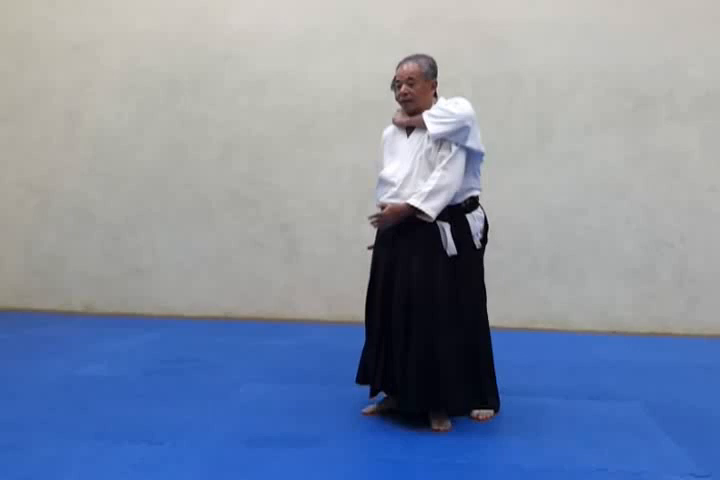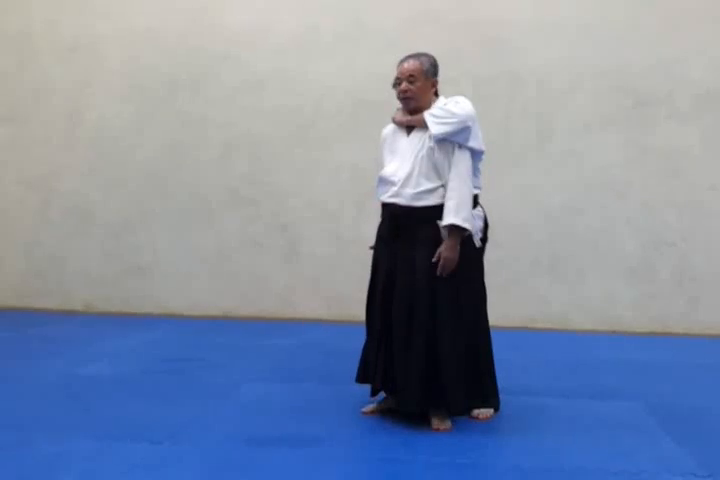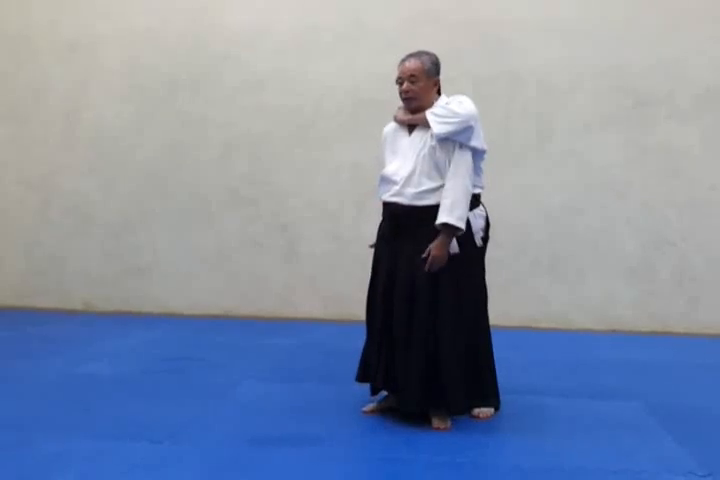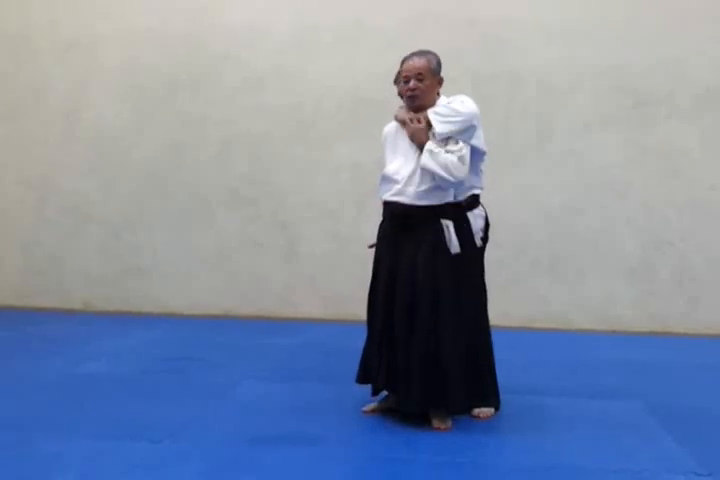
dt=0.7s
person 1, frame 1
left shoulder: (452, 126)
right shoulder: (392, 132)
left elbow: (447, 178)
left wrist: (403, 210)
left hip: (444, 235)
right hip: (397, 233)
left knee: (445, 318)
right knee: (392, 314)
left ankle: (442, 401)
right ankle: (398, 392)
person 1, frame 2
left shoulder: (453, 125)
right shoulder: (391, 131)
left elbow: (460, 182)
left wrist: (453, 239)
left hip: (439, 232)
right hip: (397, 232)
left knee: (445, 317)
right knee: (392, 314)
left ankle: (441, 401)
right ankle: (398, 392)
person 1, frame 3
left shoulder: (454, 125)
right shoulder: (392, 130)
left elbow: (459, 182)
left wrist: (444, 237)
left hip: (441, 231)
right hip: (398, 231)
left knee: (445, 317)
right knee: (393, 313)
left ankle: (443, 400)
right ankle: (398, 391)
person 1, frame 4
left shoulder: (452, 123)
right shoulder: (392, 130)
left elbow: (455, 172)
left wrist: (424, 142)
left hip: (442, 233)
right hip: (397, 231)
left knee: (443, 317)
right knee: (394, 312)
left ankle: (442, 401)
right ankle: (398, 391)
